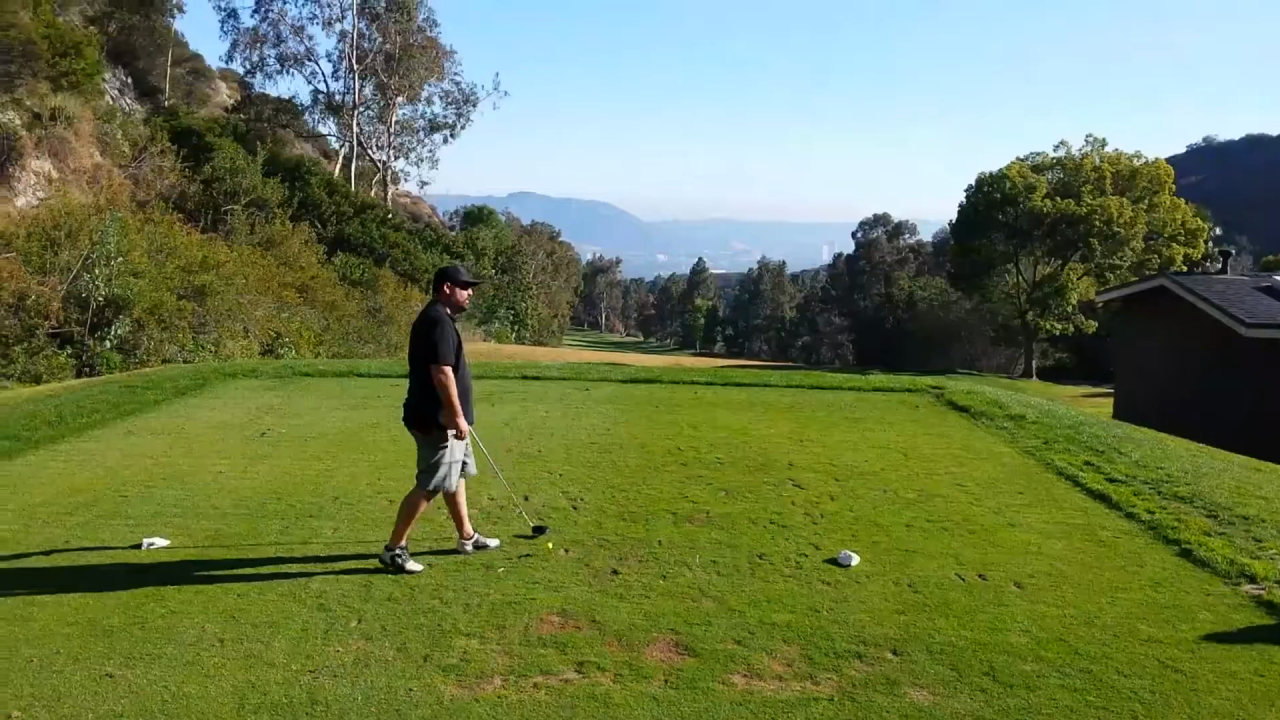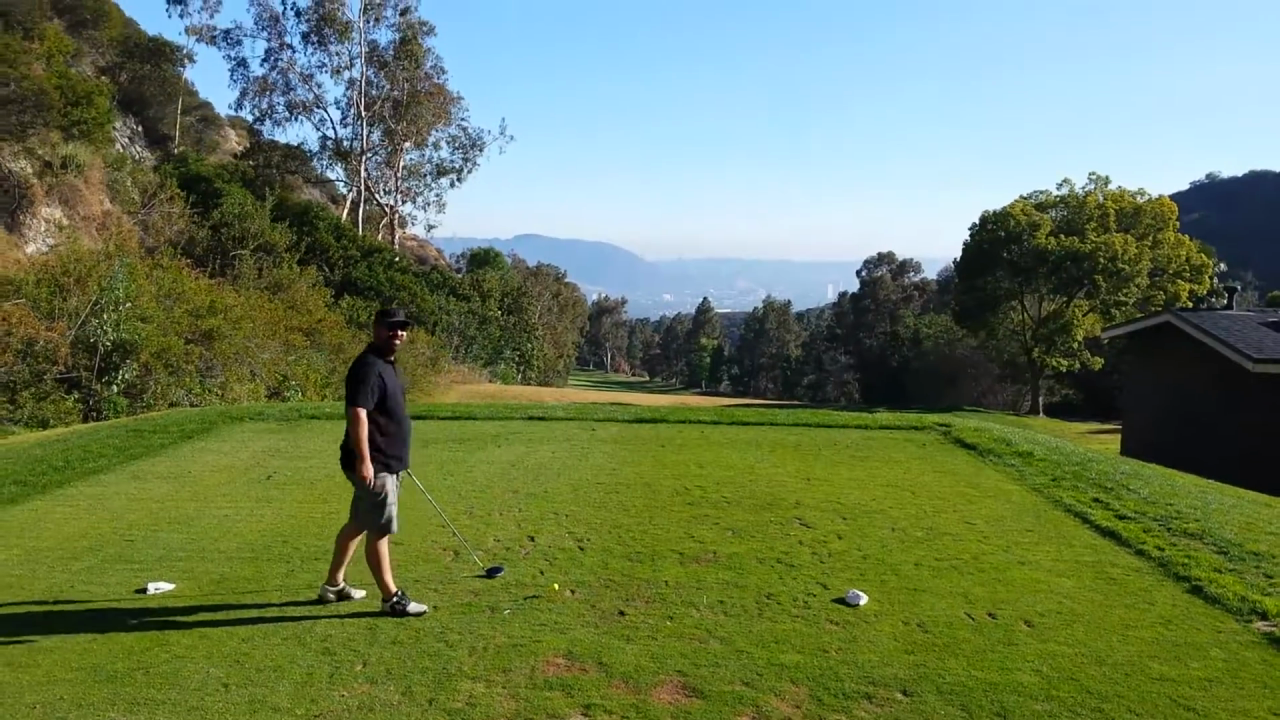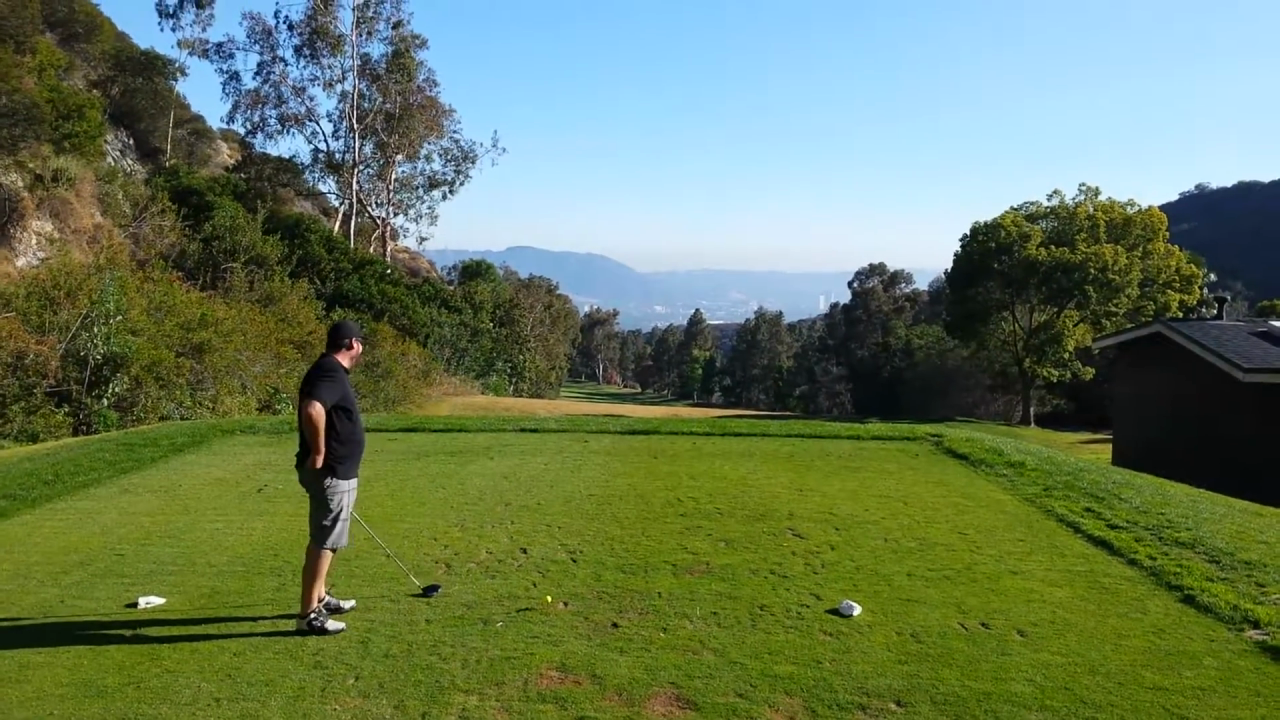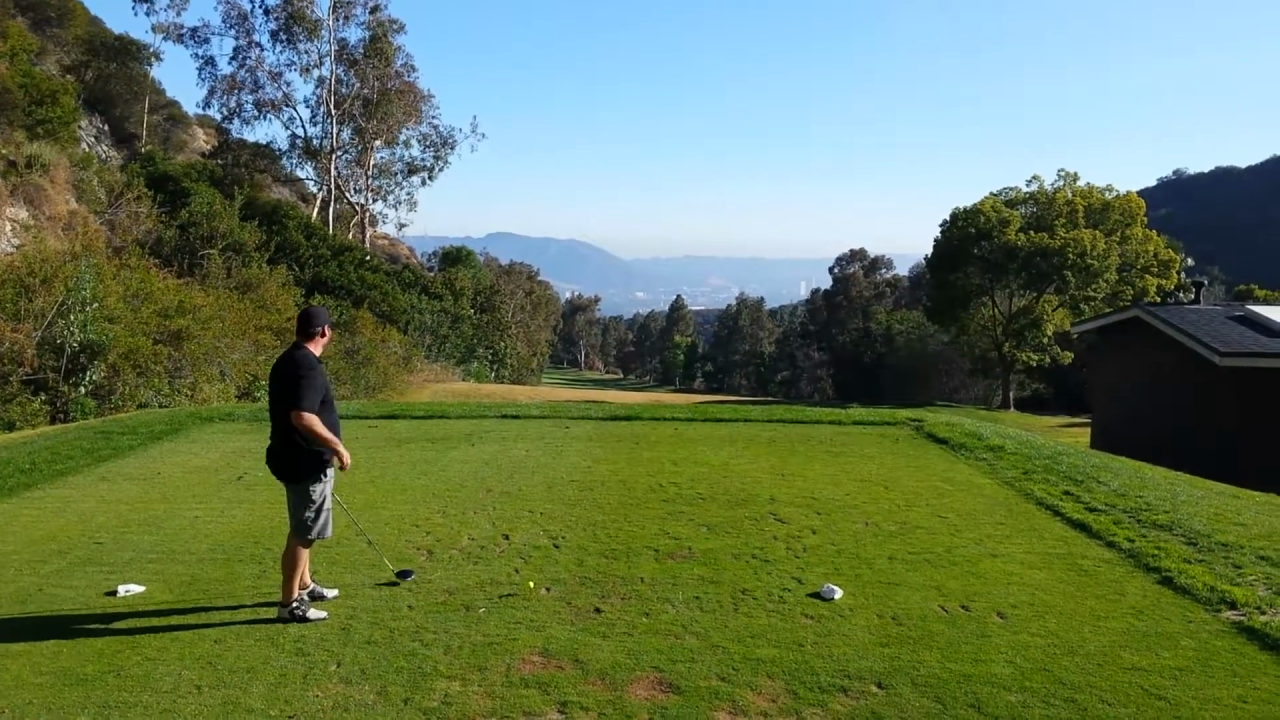
dt=0.7s
person 1, frame 1
left shoulder: (435, 318)
right shoulder: (438, 322)
right elbow: (442, 373)
left wrist: (457, 415)
right wrist: (457, 416)
left hip: (441, 418)
right hip: (436, 421)
left knee: (456, 476)
right knee: (430, 486)
left ankle: (467, 536)
right ankle: (393, 548)
person 1, frame 2
left shoulder: (386, 364)
right shoulder: (368, 365)
right elbow: (356, 413)
left wrist: (395, 447)
right wrist: (364, 460)
left hip: (386, 461)
right hip: (374, 464)
left knee: (359, 523)
right knee: (380, 530)
left ankle: (333, 584)
right ankle: (392, 597)
person 1, frame 3
left shoulder: (328, 370)
right shoulder: (332, 373)
right elbow: (312, 409)
right wrist: (317, 452)
left hip: (329, 471)
right hip: (331, 473)
left knee: (320, 538)
right knee: (327, 543)
left ankle: (319, 599)
right ankle: (308, 614)
person 1, frame 4
left shoulder: (290, 360)
right shoulder: (306, 366)
right elbow: (302, 418)
right wrist: (337, 447)
left hip: (295, 458)
right hip: (306, 463)
left knee: (304, 529)
right knee: (303, 532)
left ankle: (303, 586)
right ankle: (289, 604)
